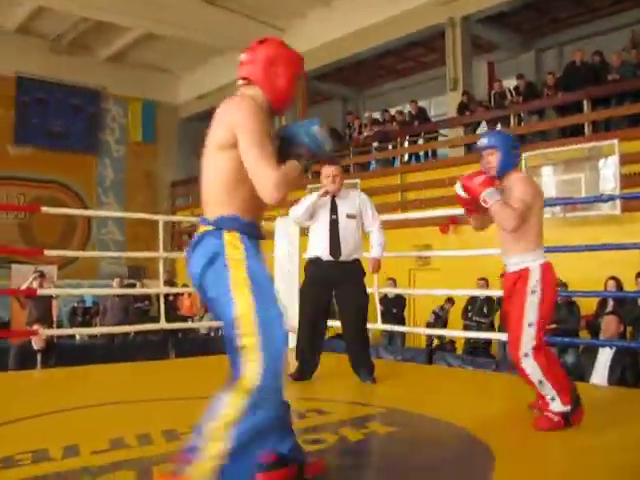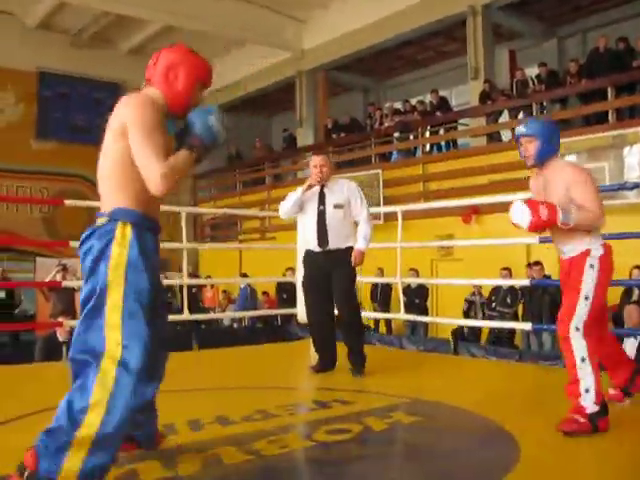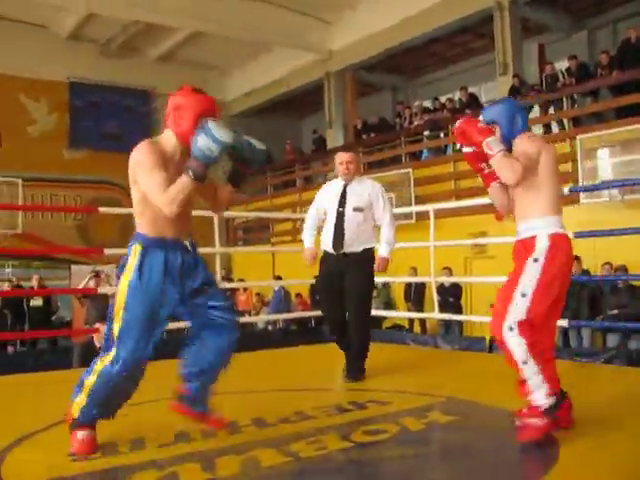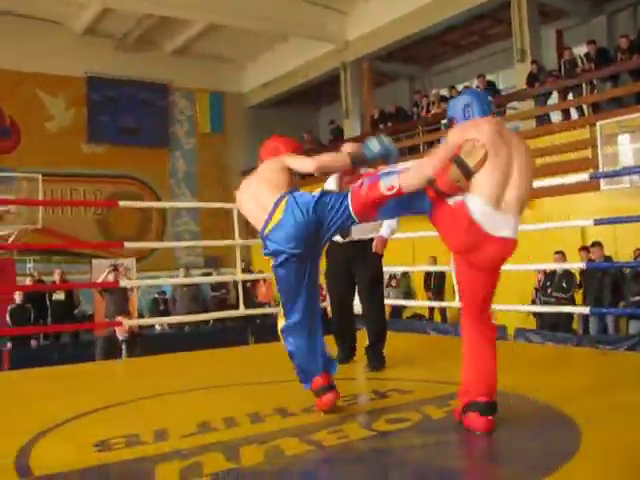
dt=0.5s
person 1, frame 1
left shoulder: (235, 113)
right shoulder: (246, 110)
right elbow: (272, 192)
left wrist: (287, 157)
right wrist: (301, 158)
left hip: (227, 249)
right hip: (230, 249)
left knee: (257, 361)
right knee: (263, 371)
person 1, frame 2
left shoulder: (148, 118)
right shoulder: (139, 107)
right elbow: (160, 183)
left wrist: (183, 149)
right wrist: (193, 147)
left hip: (133, 240)
right hip: (122, 239)
left knee: (146, 351)
right knee: (120, 363)
left ankle: (135, 430)
person 1, frame 3
left shoulder: (187, 157)
right shoulder: (146, 153)
left elbow: (218, 203)
right elbow: (169, 206)
left wrist: (239, 171)
right wrist: (200, 165)
left hip: (185, 257)
right hip: (150, 258)
left knee: (221, 327)
right knee: (128, 347)
left ankle: (192, 400)
right ankle: (84, 417)
person 1, frame 4
left shoulder: (241, 192)
right shoulder: (277, 162)
right elbow: (316, 164)
right wrist: (355, 152)
left hip: (279, 240)
right hip: (298, 210)
left knee: (298, 320)
left ankle: (321, 384)
person 2, frame 1
left shoulder: (520, 183)
right shoulder: (499, 186)
left elbow: (511, 223)
right elbow: (479, 224)
left wrist: (487, 192)
right wrist: (470, 201)
left hip: (532, 273)
right hip: (515, 274)
left knee: (526, 350)
right knee: (522, 347)
left ankle: (563, 408)
right ankle: (554, 395)
person 2, frame 2
left shoulder: (571, 172)
right shoulder: (538, 179)
left elbow: (596, 219)
right elbow: (543, 223)
left wrist: (556, 214)
right wrist: (532, 219)
left hip: (590, 259)
right hip: (569, 262)
left knee: (572, 328)
right knee: (586, 328)
left ankle: (592, 411)
person 2, frame 3
left shoulder: (528, 140)
right shoulder: (518, 152)
left elbow: (513, 175)
right elbow: (506, 207)
left wrist: (487, 143)
right wrist: (485, 167)
left hip: (545, 245)
right hip: (534, 247)
left knee: (509, 325)
right knee: (536, 331)
left ankle: (545, 401)
right ankle: (550, 403)
person 2, frame 4
left shoulder: (473, 130)
right shoulder: (521, 148)
left elbow: (430, 169)
left wrist: (378, 188)
left hip: (462, 222)
right hip: (500, 242)
left knee: (421, 182)
right knee: (477, 323)
right ankle: (480, 408)
person 3, frame 1
left shoulder: (358, 198)
right shoulder: (312, 200)
left elbow: (374, 228)
right elbow: (295, 216)
left wrist: (376, 254)
right wrist: (318, 195)
left hip: (348, 267)
right hip: (318, 266)
left knee: (354, 320)
right knee: (310, 318)
left ankle: (364, 369)
right ankle: (305, 367)
person 3, frame 2
left shoulder: (348, 187)
right shoulder: (304, 192)
left elbow: (363, 218)
right elbow: (284, 212)
left wrist: (361, 246)
right wrist: (303, 189)
left hip: (341, 256)
right hip: (313, 258)
left knee: (347, 307)
right knee: (317, 311)
left ankle: (356, 358)
right ankle: (326, 358)
person 3, frame 3
left shoulder: (372, 189)
right shoulder: (327, 189)
left elbow: (387, 222)
right elbow: (313, 217)
left wrist: (384, 253)
right wrist: (309, 244)
left hip: (359, 259)
right hip: (331, 258)
left knee: (357, 312)
right knee: (331, 311)
left ankle: (355, 364)
right ankle: (351, 354)
person 3, frame 4
right shoulder: (332, 182)
left wrist: (384, 235)
left hip: (365, 247)
right hip: (337, 247)
left knee: (371, 300)
right knee: (339, 301)
left ankle: (375, 354)
right ankle: (345, 350)
